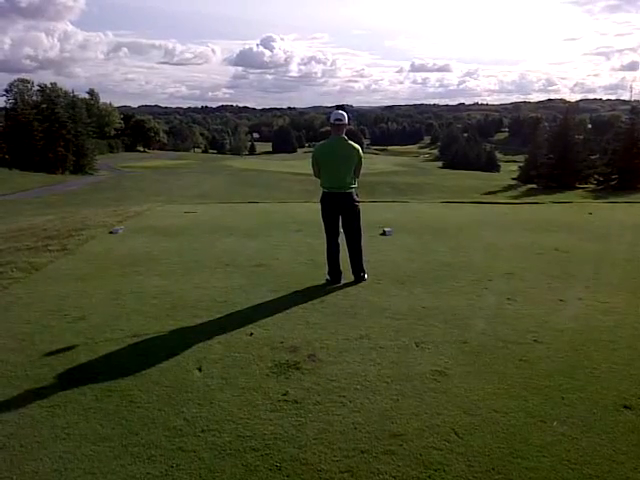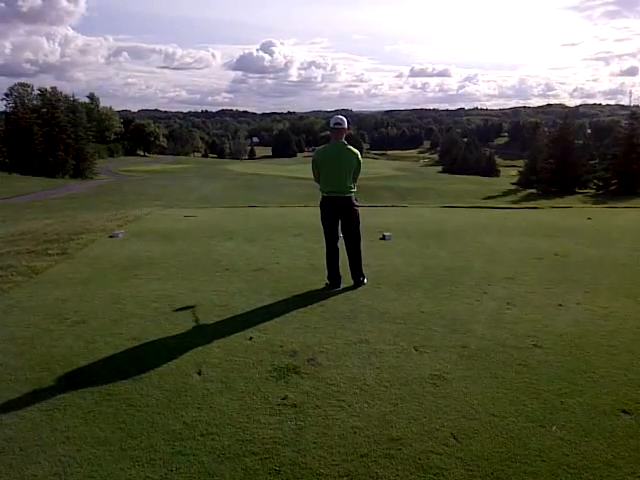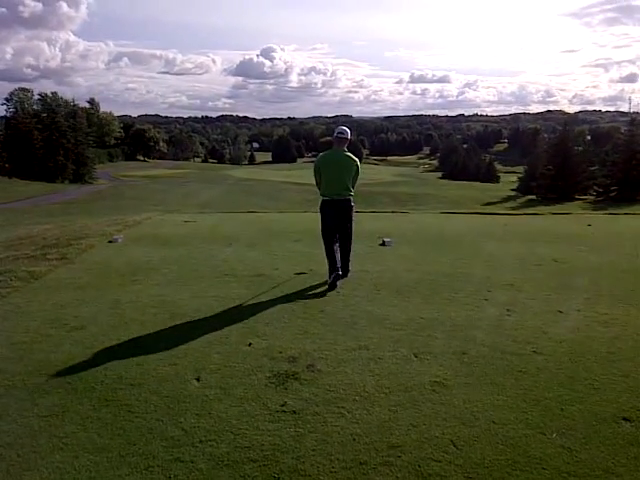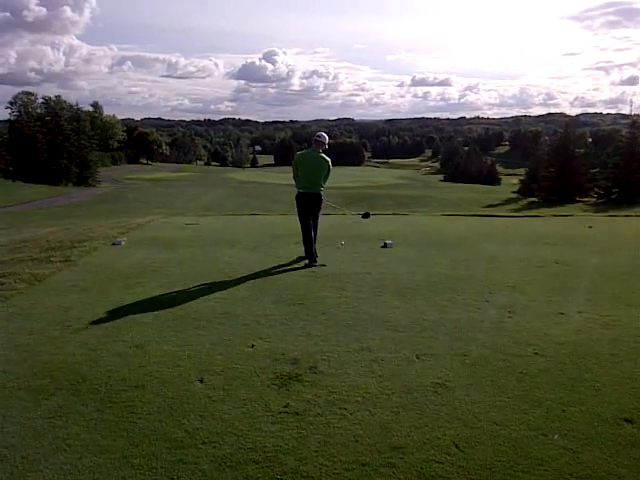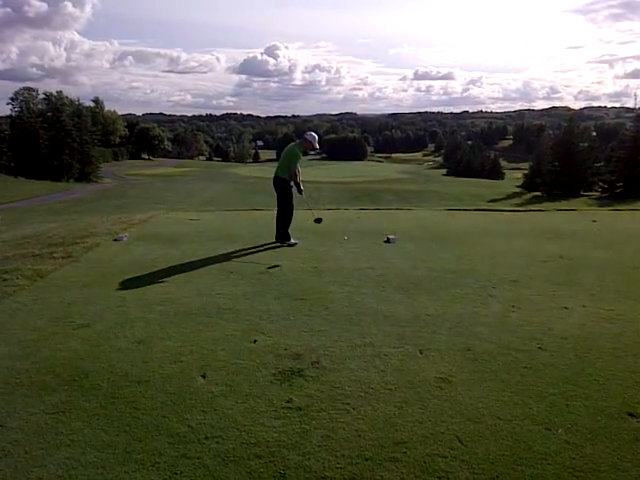
dt=1s
person 1, frame 1
left shoulder: (319, 148)
right shoulder: (355, 149)
left elbow: (317, 174)
right elbow: (357, 175)
left hip: (328, 197)
right hip: (349, 196)
left knee: (332, 238)
right knee: (354, 237)
left ankle: (334, 276)
right ankle: (358, 274)
person 1, frame 2
left shoulder: (319, 153)
right shoulder: (354, 154)
left elbow: (317, 178)
right elbow: (355, 179)
left hip: (328, 201)
right hip: (348, 200)
left knee: (331, 242)
right knee: (353, 242)
left ankle: (334, 280)
right ankle: (358, 278)
person 1, frame 3
left shoulder: (321, 158)
right shoulder: (354, 161)
left elbow: (318, 183)
right elbow: (353, 185)
left hip: (328, 204)
right hip: (346, 203)
left knee: (331, 241)
right knee: (345, 238)
left ankle: (335, 271)
right ankle: (344, 270)
person 1, frame 4
left shoulder: (299, 156)
right shoulder: (326, 161)
left elbow: (295, 176)
right elbow: (324, 181)
left hip: (302, 196)
right hip: (317, 196)
left knee: (307, 227)
right knee: (313, 225)
left ankle: (312, 257)
right ankle: (309, 252)
person 1, frame 5
left shoulder: (294, 146)
right shoulder: (296, 152)
left elbow: (296, 168)
right elbow: (293, 172)
left wrist: (299, 184)
right wrist: (298, 185)
left hip: (281, 181)
right hip: (283, 182)
left knee: (282, 209)
right knee: (288, 209)
left ankle: (280, 236)
right ankle: (284, 237)
